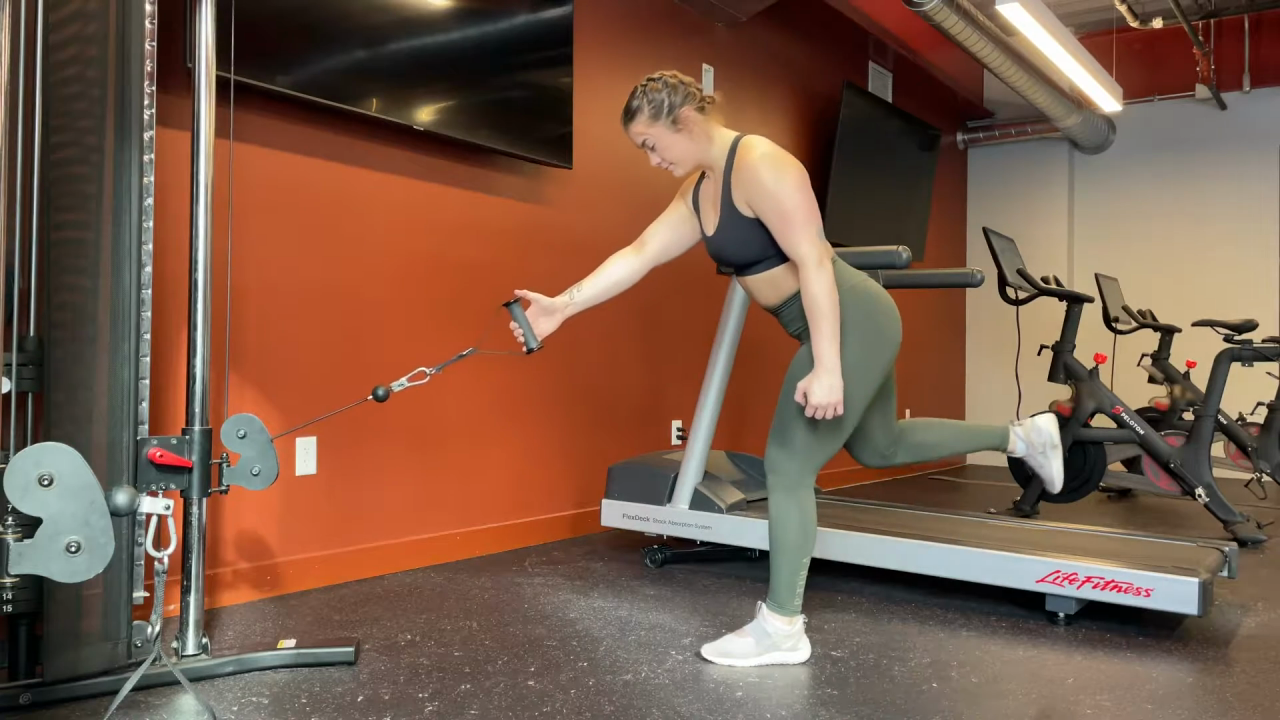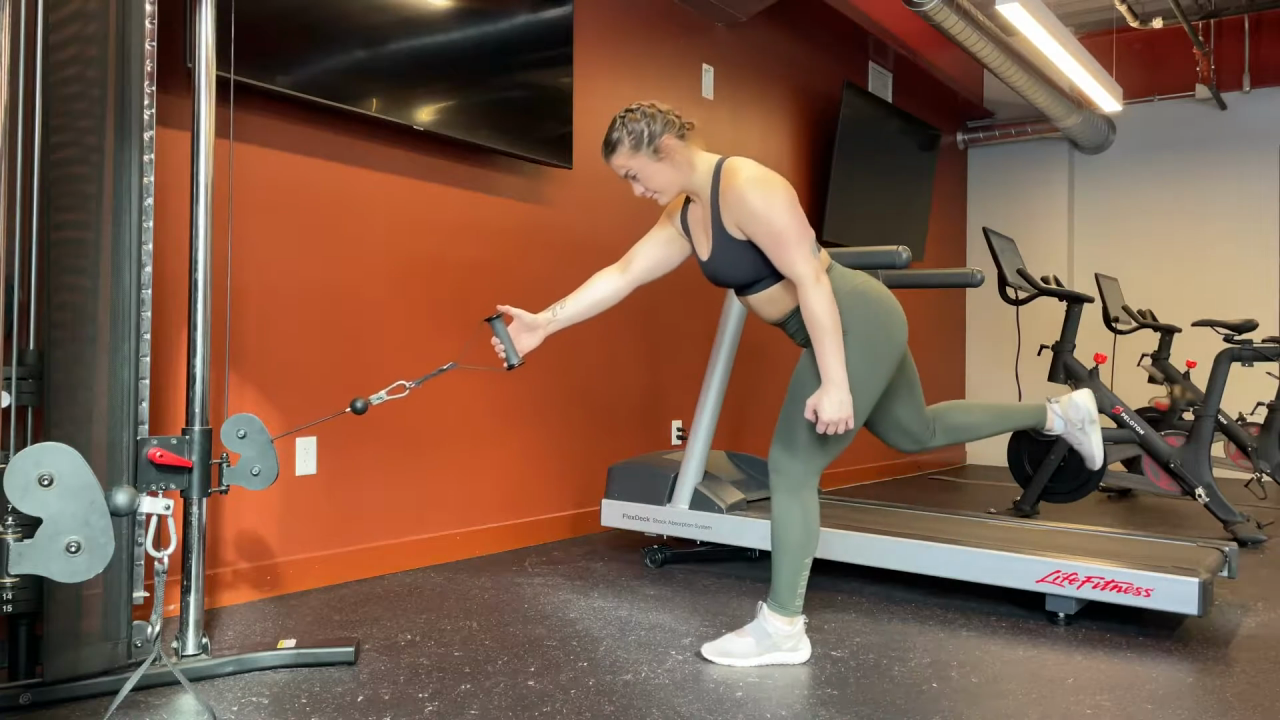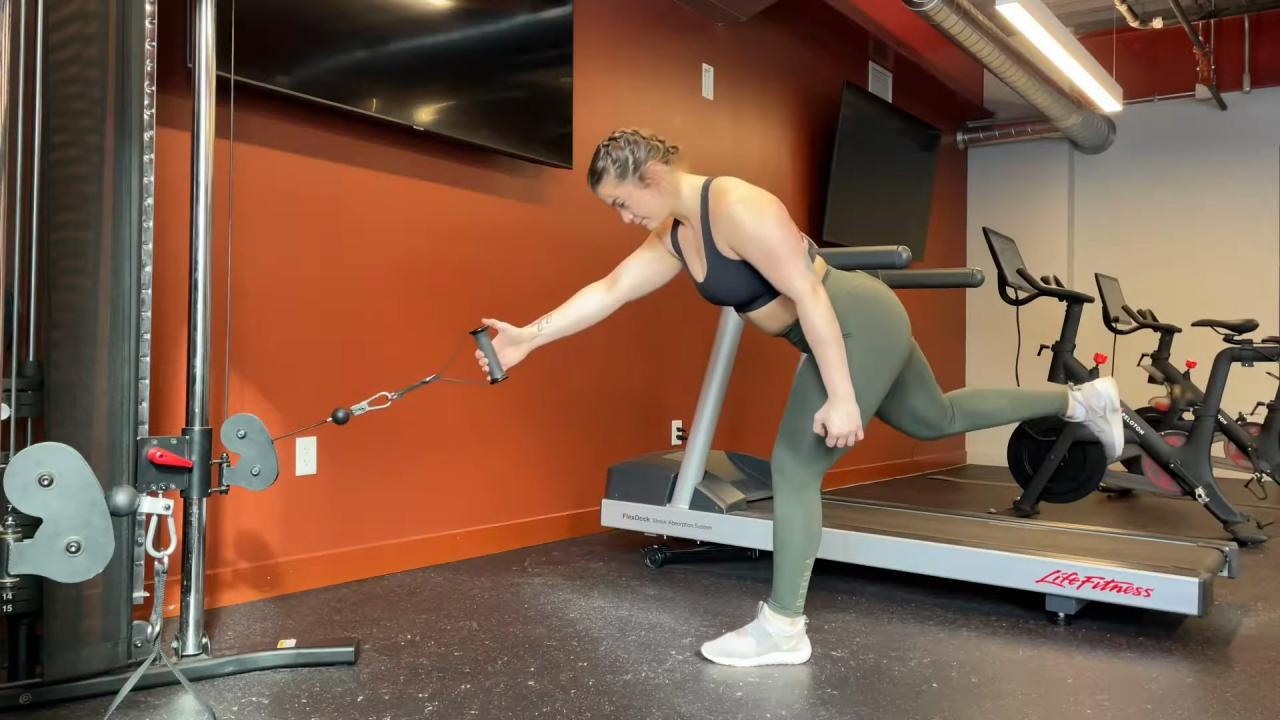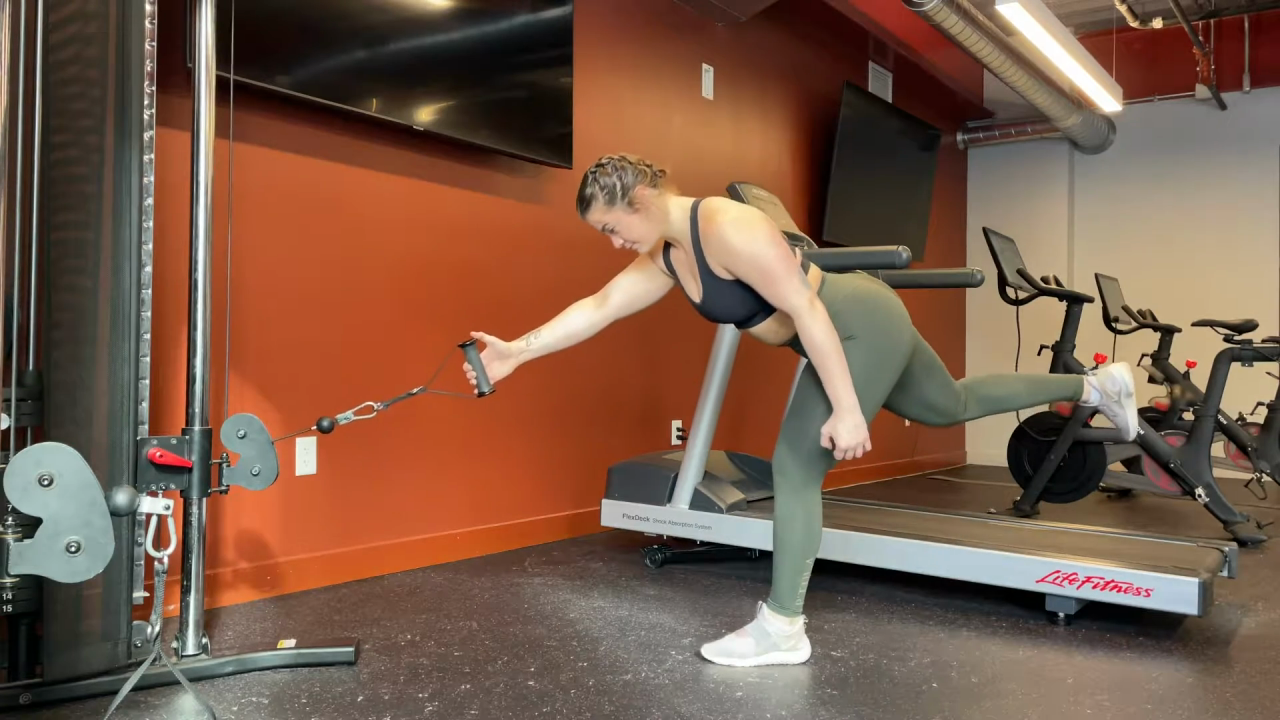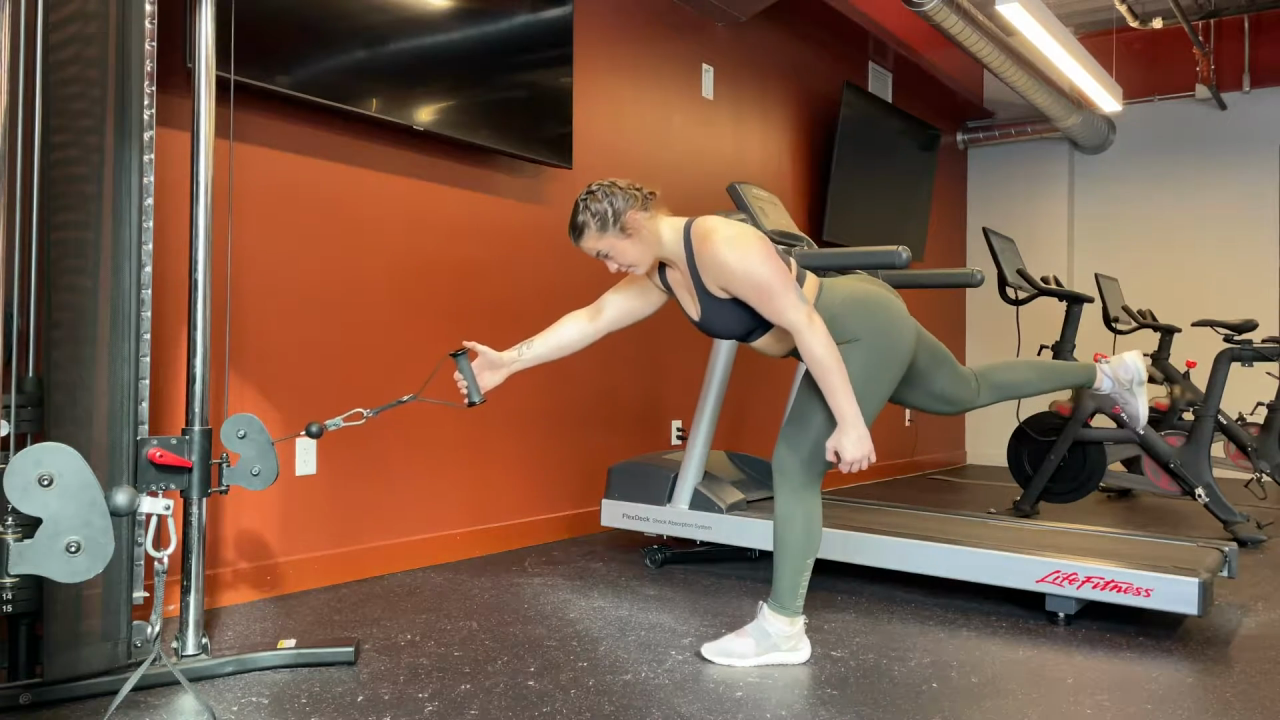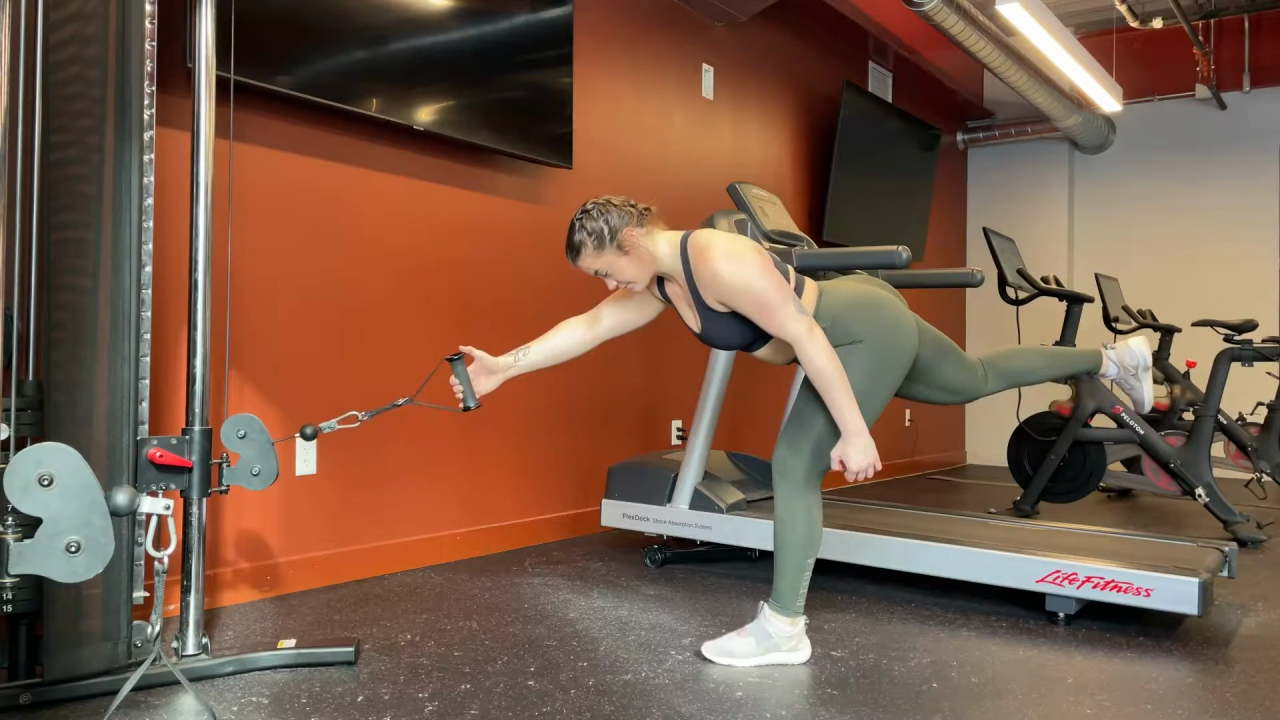
dt=0.2s
person 1, frame 1
left shoulder: (759, 166)
right shoulder: (697, 192)
left elbow: (813, 264)
right elbow: (636, 255)
left wrist: (826, 368)
right wrist: (560, 306)
left hip: (851, 322)
right hip: (841, 325)
left knee: (788, 466)
right knee: (877, 449)
left ankle: (782, 628)
right ankle: (1022, 437)
person 1, frame 2
left shoulder: (745, 188)
right shoulder: (684, 216)
left elbow: (810, 281)
right elbow: (622, 273)
left wrist: (833, 384)
right wrist: (544, 322)
left hip: (857, 324)
right hip: (855, 326)
left knee: (790, 467)
right knee: (915, 434)
left ankle: (783, 628)
right ankle: (1058, 415)
person 1, frame 3
left shoulder: (733, 207)
right shoulder: (674, 237)
left elbow: (807, 295)
right elbow: (609, 289)
left wrist: (840, 396)
right wrist: (529, 337)
left hip: (861, 325)
right hip: (860, 327)
left knee: (794, 467)
right knee: (937, 419)
left ankle: (783, 629)
right ankle: (1081, 401)
person 1, frame 4
left shoulder: (724, 228)
right shoulder: (666, 256)
left elbow: (806, 309)
right elbow: (599, 306)
left wrist: (845, 408)
right wrist: (517, 351)
left hip: (864, 328)
right hip: (864, 326)
left knee: (794, 466)
right knee: (954, 404)
left ankle: (782, 628)
right ankle: (1095, 387)
person 1, frame 5
left shoulder: (719, 246)
right shoulder: (662, 272)
left elbow: (804, 326)
right elbow: (591, 319)
left wrist: (850, 422)
right wrist: (508, 361)
left hip: (867, 330)
right hip: (865, 324)
left knee: (794, 466)
right knee: (967, 391)
left ankle: (783, 628)
right ankle: (1107, 374)
person 1, frame 6
left shoulder: (714, 261)
right shoulder: (660, 283)
left elbow: (804, 337)
right elbow: (586, 327)
left wrist: (853, 431)
right wrist: (504, 366)
left hip: (870, 332)
right hip: (867, 322)
left knee: (794, 467)
right knee: (976, 379)
left ankle: (783, 628)
right ankle: (1112, 359)
